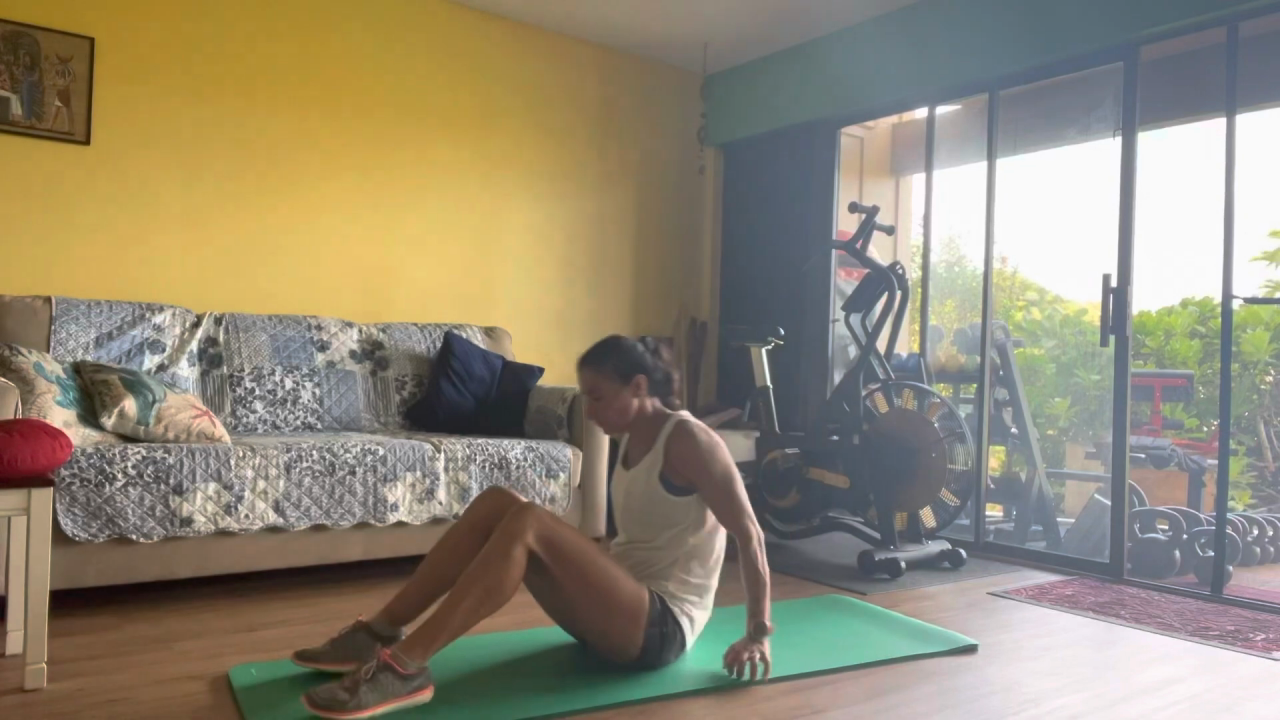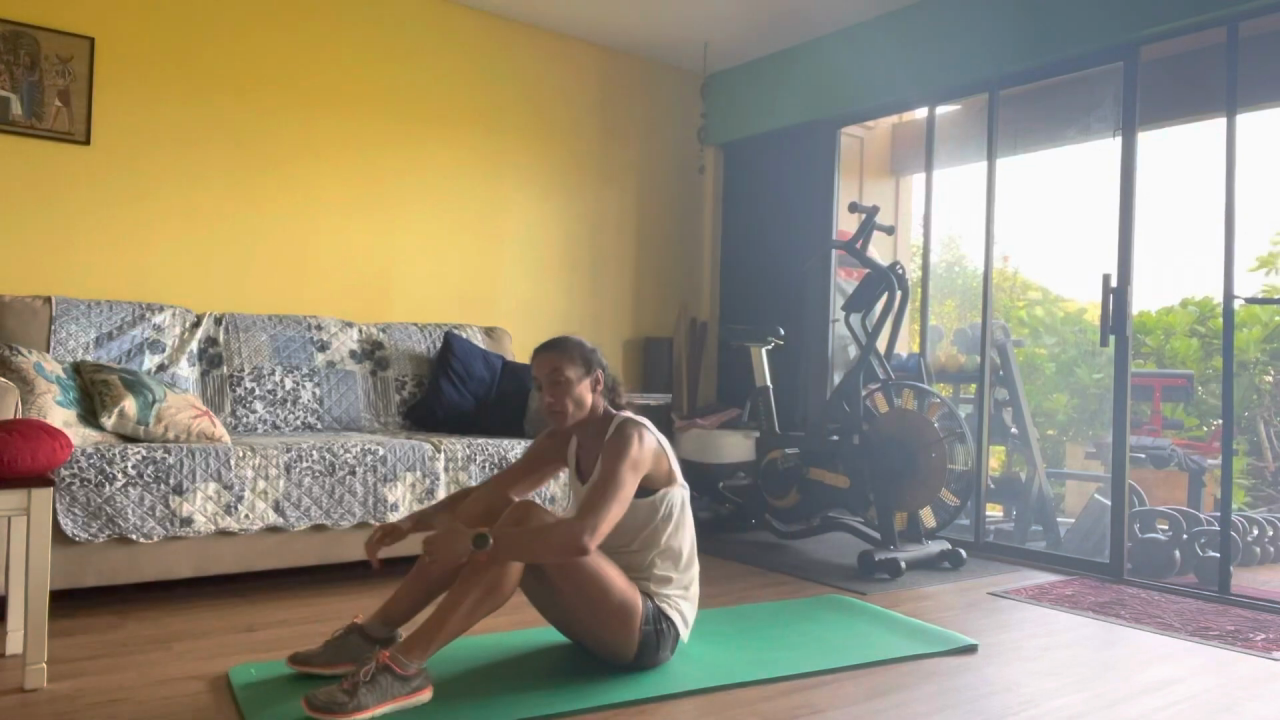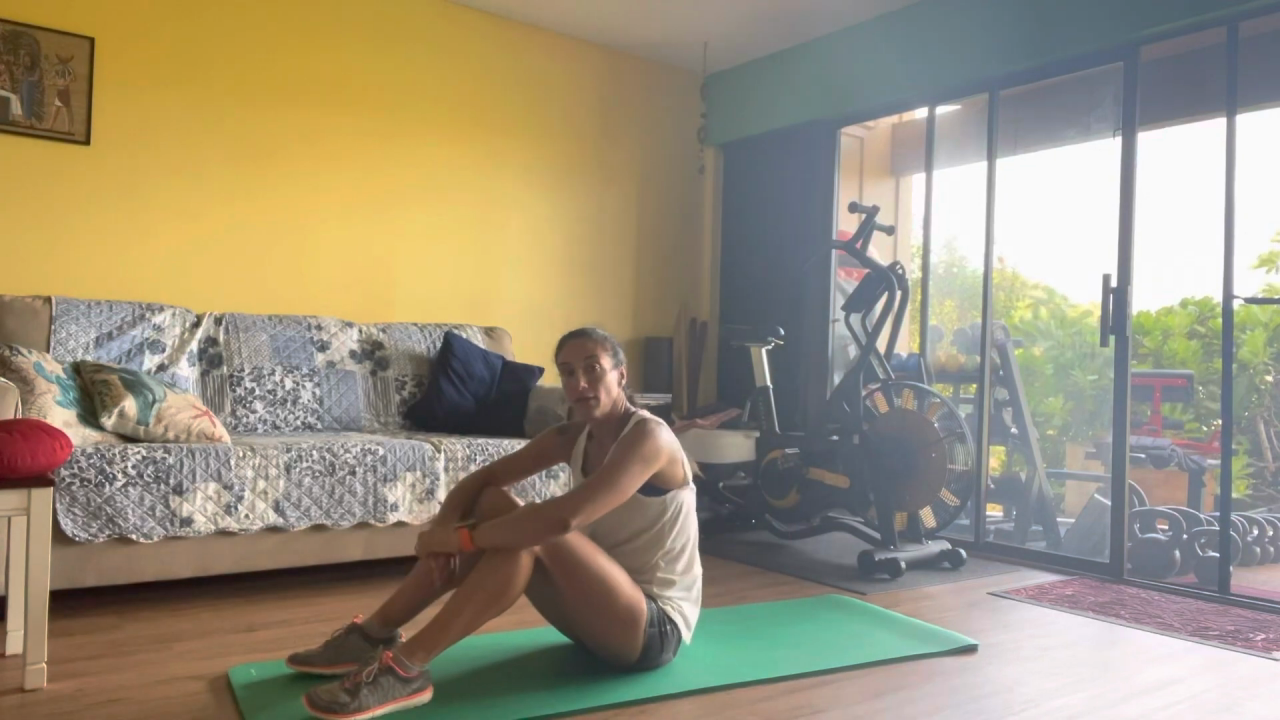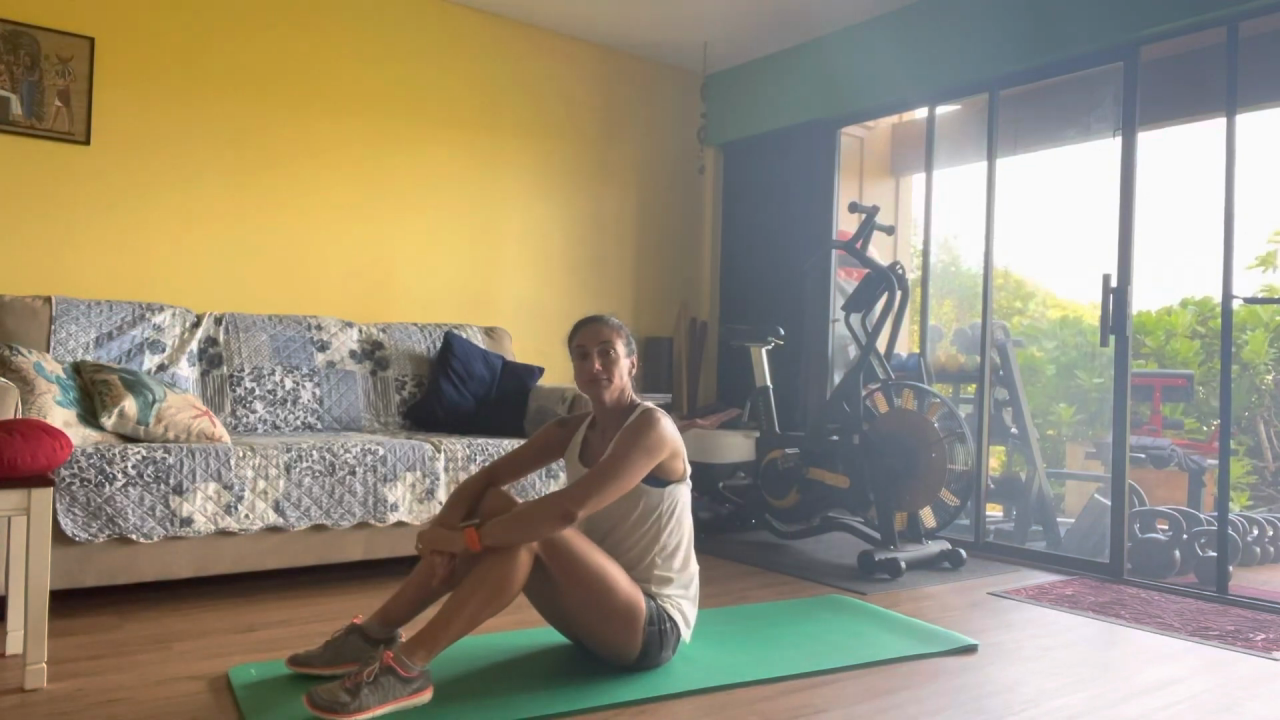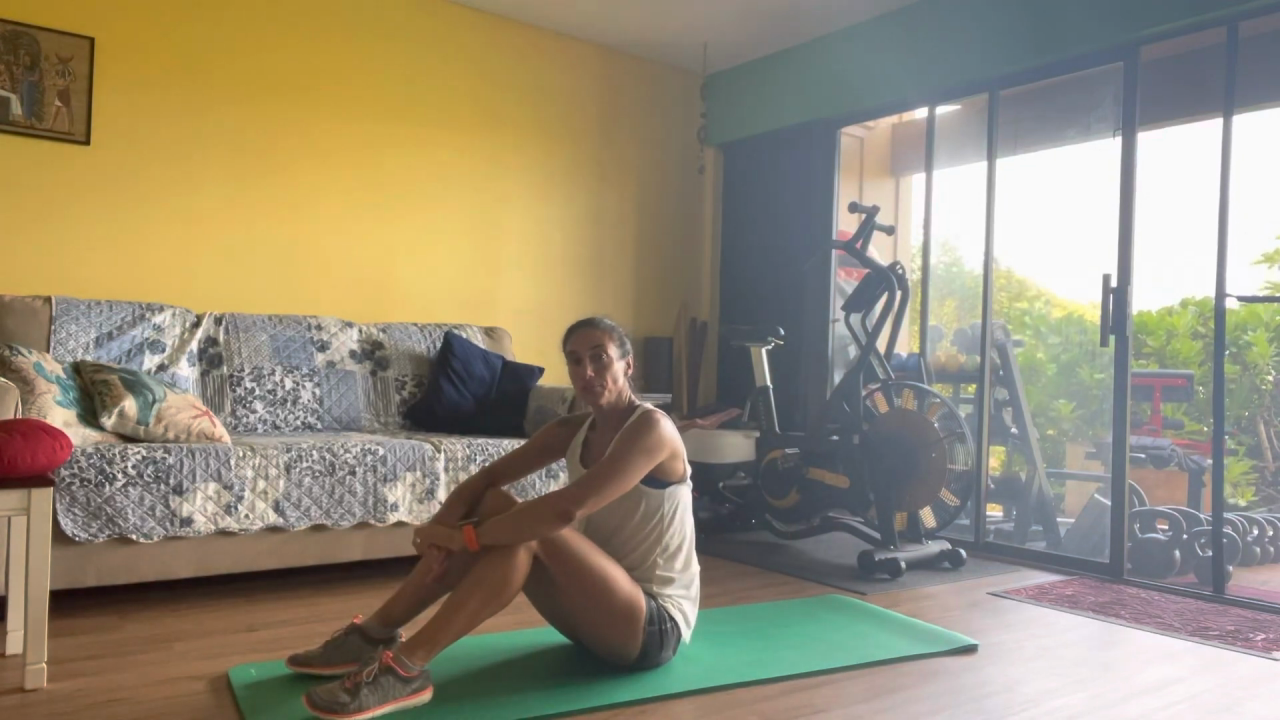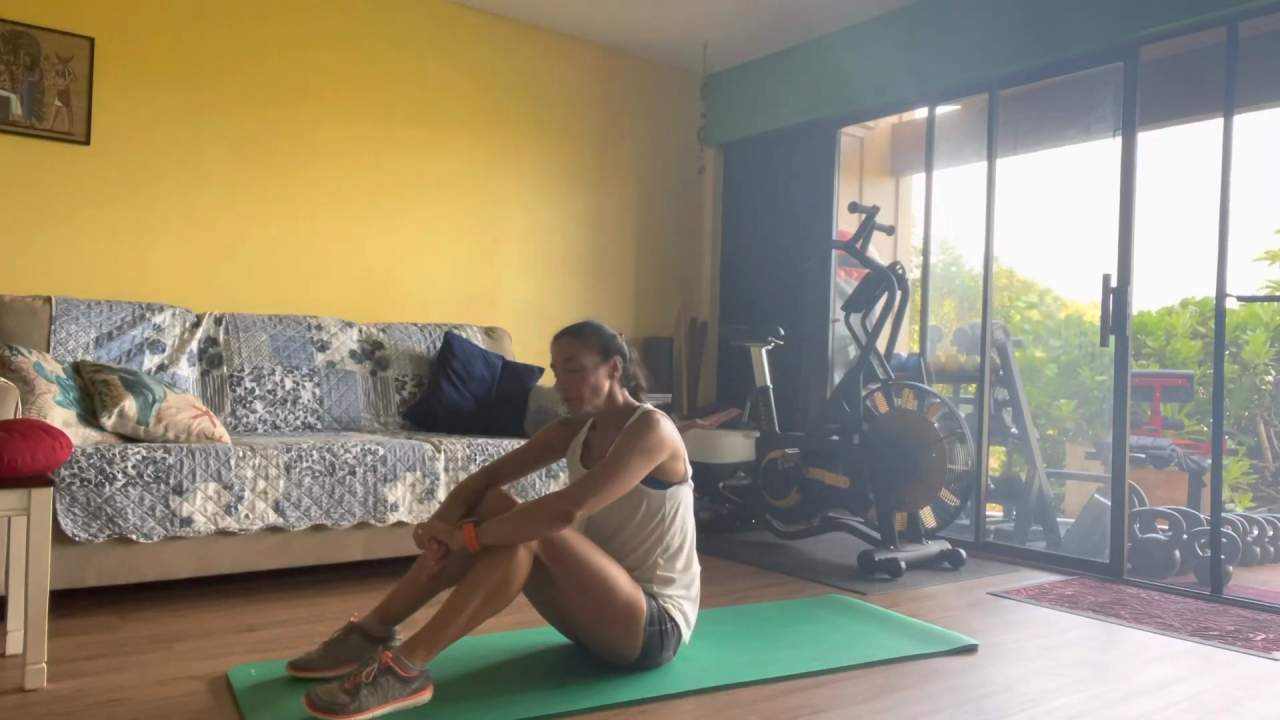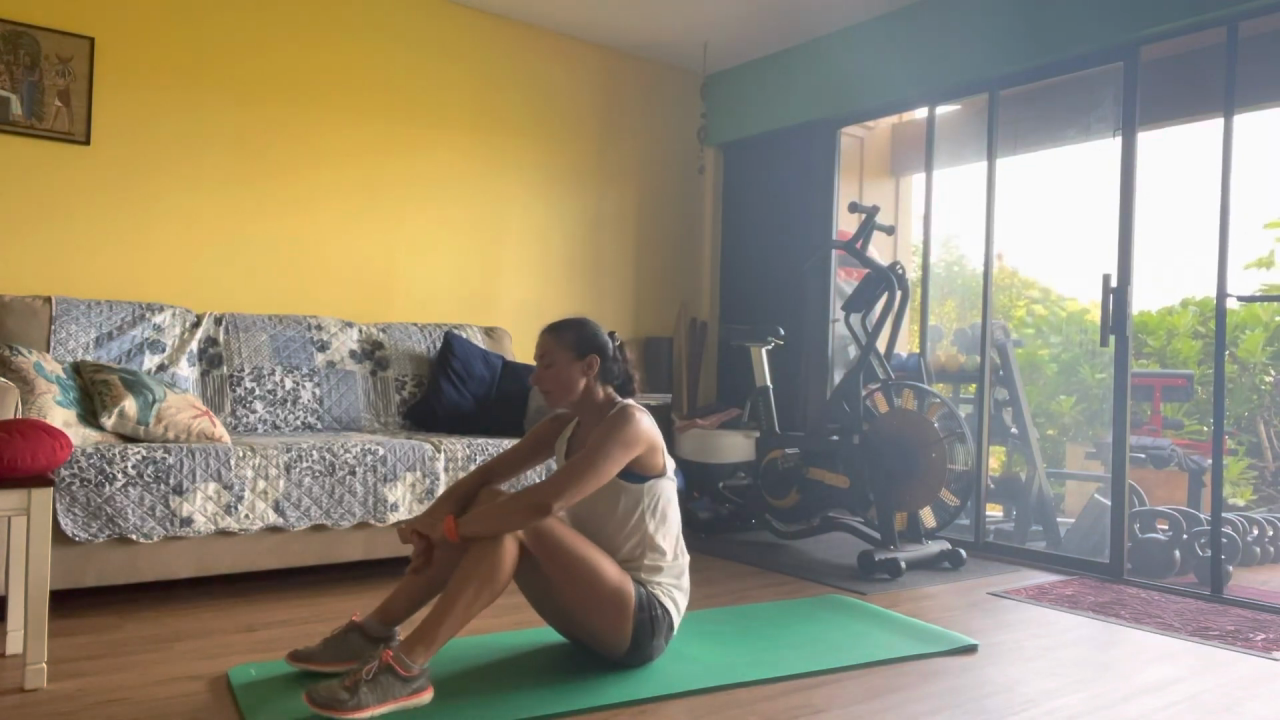
dt=0.5s
person 1, frame 1
left shoulder: (690, 442)
right shoulder: (632, 439)
left elbow: (748, 535)
left wrist: (758, 632)
left hip: (660, 626)
right hip: (622, 605)
left knee: (528, 521)
right knee: (497, 502)
left ankle: (405, 667)
right ankle: (380, 632)
person 1, frame 2
left shoulder: (632, 439)
right shoulder: (563, 440)
left elbow: (582, 539)
right elbow: (485, 490)
left wrist: (475, 543)
right wrist: (408, 524)
left hip: (653, 624)
right hip: (600, 611)
left knee: (527, 520)
right knee: (491, 505)
left ankle: (403, 668)
right ankle: (375, 634)
person 1, frame 3
left shoulder: (648, 436)
right shoulder: (572, 437)
left elbow: (564, 518)
right elbow: (478, 480)
left wrist: (462, 536)
right wrist: (441, 530)
left hip: (655, 626)
right hip: (599, 610)
left knee: (535, 530)
right knee: (492, 503)
left ankle: (406, 668)
right ankle: (374, 634)
person 1, frame 4
left shoulder: (652, 426)
right shoulder: (572, 431)
left elbow: (570, 510)
right elbow: (483, 479)
left wrist: (466, 537)
right wrist: (444, 528)
left hip: (654, 624)
right hip: (597, 609)
left knee: (534, 531)
right knee: (491, 506)
left ankle: (406, 667)
right ankle: (373, 635)
person 1, frame 5
left shoulder: (651, 428)
right shoulder: (573, 431)
left elbow: (567, 510)
right elbow: (484, 478)
left wrist: (465, 535)
right wrist: (442, 527)
left hip: (655, 625)
right hip: (598, 610)
left knee: (530, 530)
right knee: (491, 506)
left ankle: (406, 667)
right ankle: (374, 634)
person 1, frame 6
left shoulder: (652, 428)
right shoulder: (575, 431)
left elbow: (568, 510)
right elbow: (485, 477)
left wrist: (466, 535)
right wrist: (440, 527)
left hip: (655, 624)
right hip: (599, 606)
left knee: (531, 530)
right knee: (490, 504)
left ankle: (405, 669)
right ankle: (372, 632)
person 1, frame 7
left shoulder: (629, 422)
right shoulder: (564, 426)
left elbow: (546, 502)
right elbow: (481, 477)
left wrist: (448, 527)
right wrist: (430, 522)
left hip: (645, 616)
right hip: (593, 608)
left knee: (517, 521)
right knee: (487, 504)
left ankle: (406, 667)
right ankle: (374, 632)
